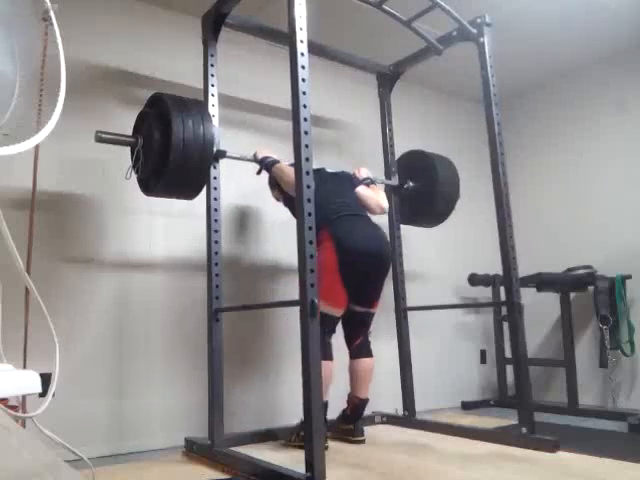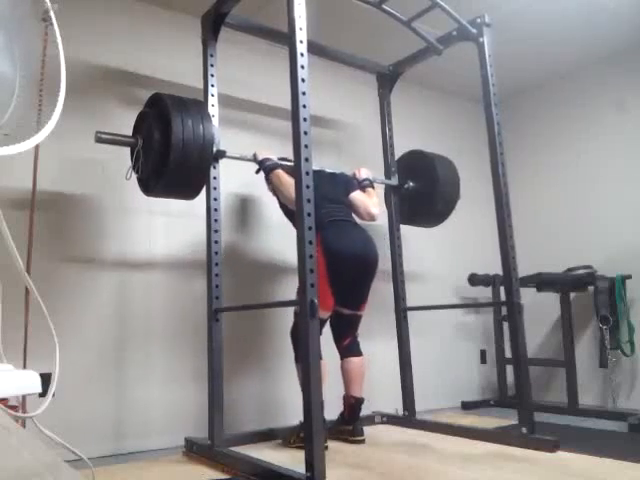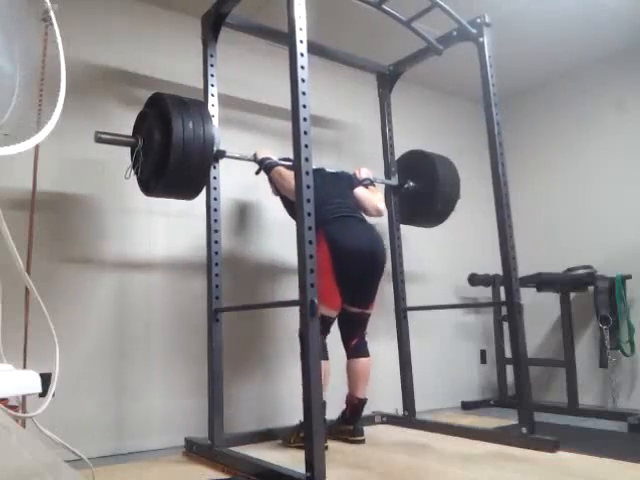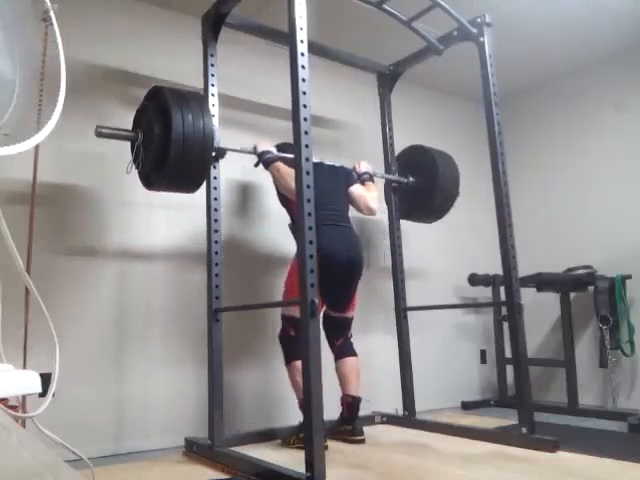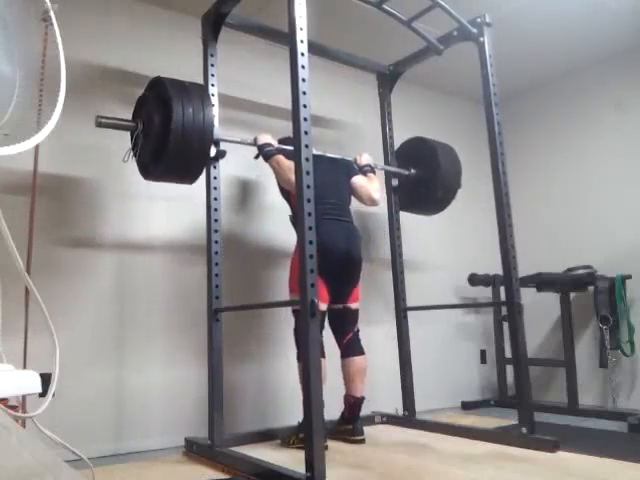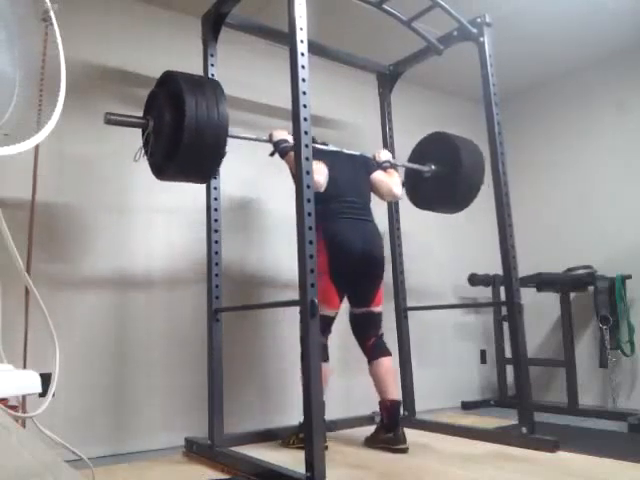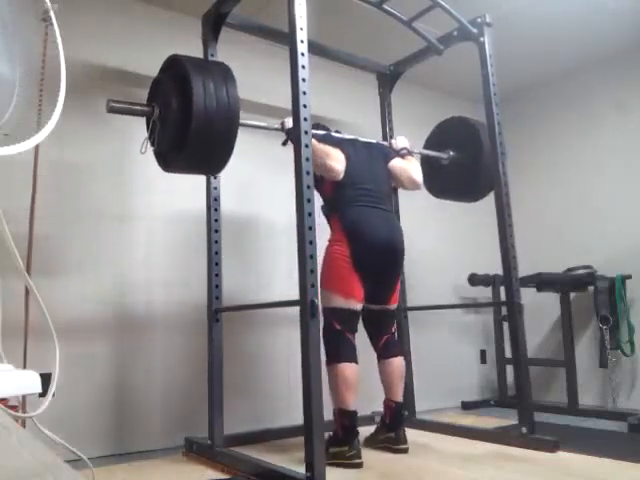
dt=0.7s
person 1, frame 1
left shoulder: (288, 178)
right shoulder: (342, 177)
left elbow: (298, 184)
right elbow: (381, 206)
left wrist: (268, 163)
right wrist: (367, 180)
left hip: (344, 243)
right hip: (378, 243)
left knee: (318, 333)
right knee: (358, 336)
right ankle: (352, 422)
person 1, frame 2
left shoulder: (285, 177)
right shoulder: (339, 178)
left elbow: (295, 198)
right elbow: (371, 212)
left wrist: (268, 165)
right wrist: (366, 182)
left hip: (332, 247)
right hip: (365, 248)
left knee: (304, 334)
right knee: (347, 336)
right ankle: (351, 421)
person 1, frame 3
left shoulder: (285, 176)
right shoulder: (341, 176)
left elbow: (296, 188)
right elbow: (378, 207)
left wrist: (268, 163)
right wrist: (366, 180)
left hip: (338, 243)
right hip: (373, 244)
right knee: (355, 335)
right ankle: (352, 421)
person 1, frame 4
left shoulder: (286, 169)
right shoulder: (340, 172)
left elbow: (295, 188)
right elbow: (371, 206)
left wrist: (267, 157)
right wrist: (366, 176)
left hip: (319, 249)
right hip: (352, 249)
left knee: (293, 338)
right knee: (340, 337)
right ankle: (350, 422)
person 1, frame 5
left shoulder: (287, 158)
right shoulder: (342, 164)
left elbow: (295, 181)
right elbow: (373, 196)
left wrist: (268, 149)
right wrist: (367, 167)
left hip: (319, 242)
right hip: (351, 242)
right knee: (348, 333)
right ankle: (352, 421)
person 1, frame 6
right shoulder: (361, 160)
left elbow: (316, 181)
right elbow: (394, 192)
left wrist: (284, 146)
right wrist: (386, 164)
left hip: (337, 244)
right hip: (372, 243)
left knee: (316, 335)
right knee: (371, 336)
right ankle: (392, 427)
person 1, frame 7
left shoulder: (319, 143)
right shoulder: (377, 148)
left elbow: (334, 168)
right elbow: (414, 180)
left wrist: (296, 133)
right wrist: (403, 150)
left hip: (354, 235)
right hip: (391, 234)
left knee: (339, 334)
right knee: (385, 334)
left ankle: (346, 440)
right ankle: (393, 428)
